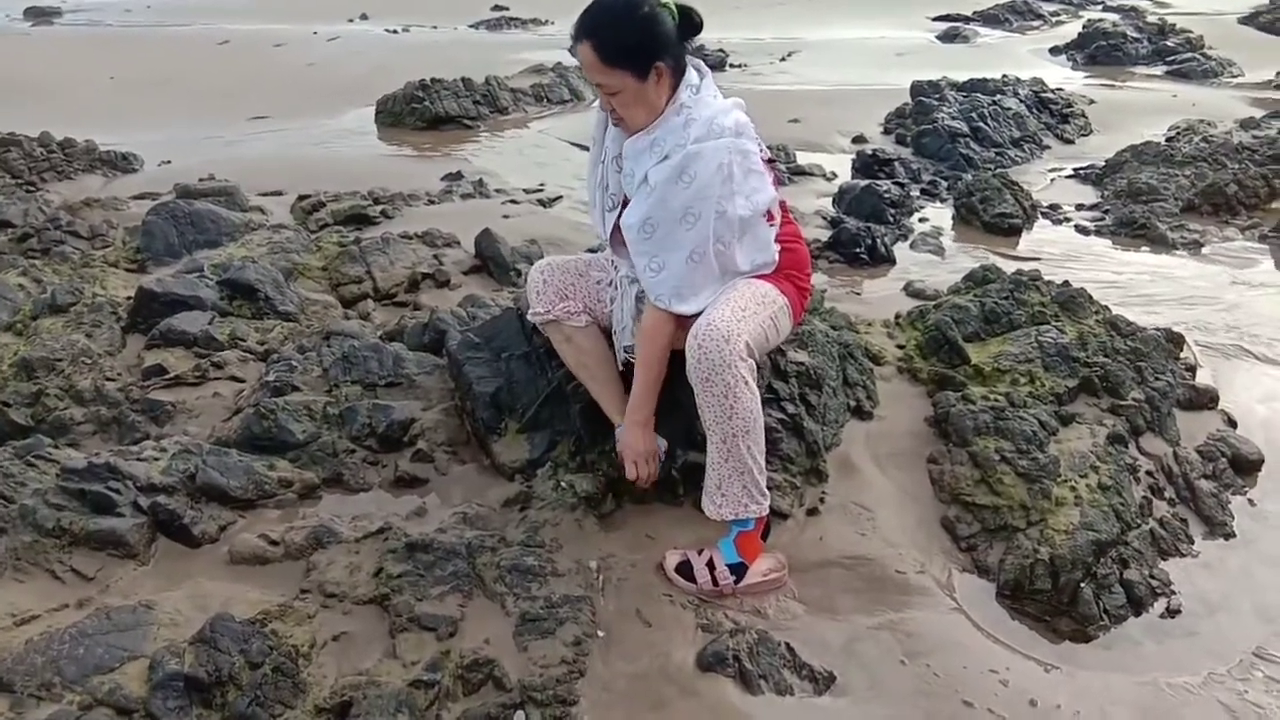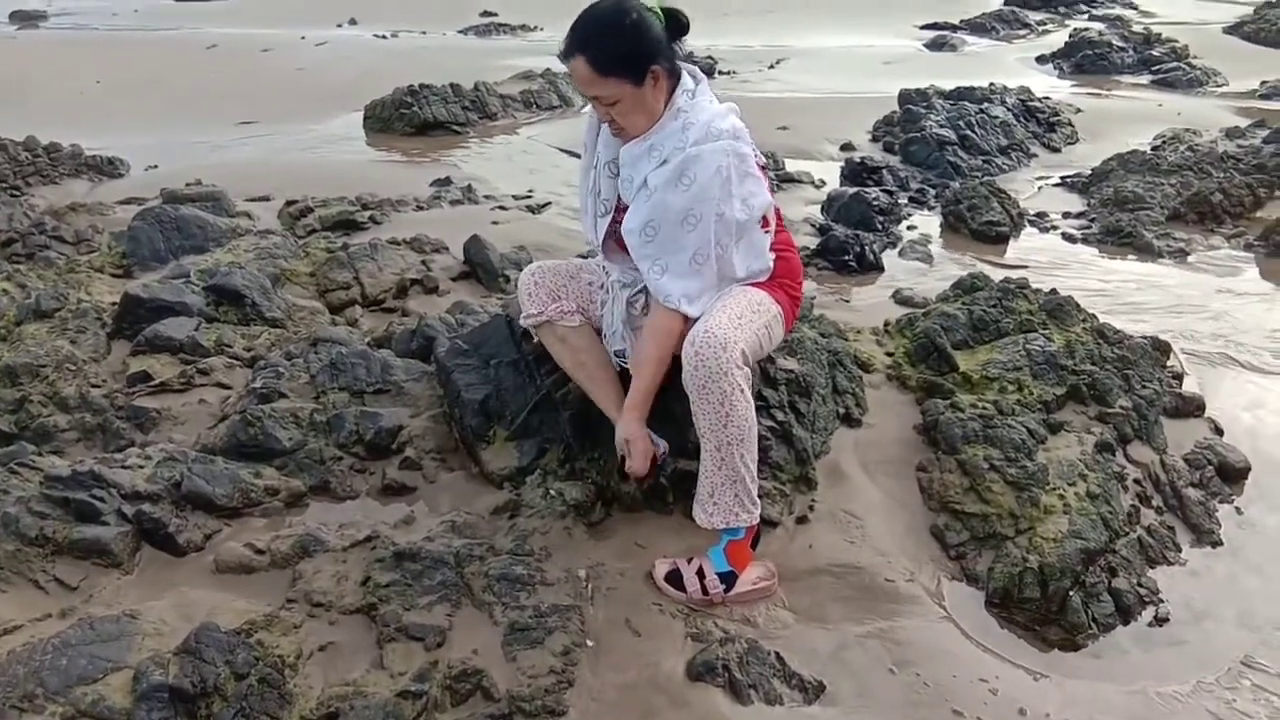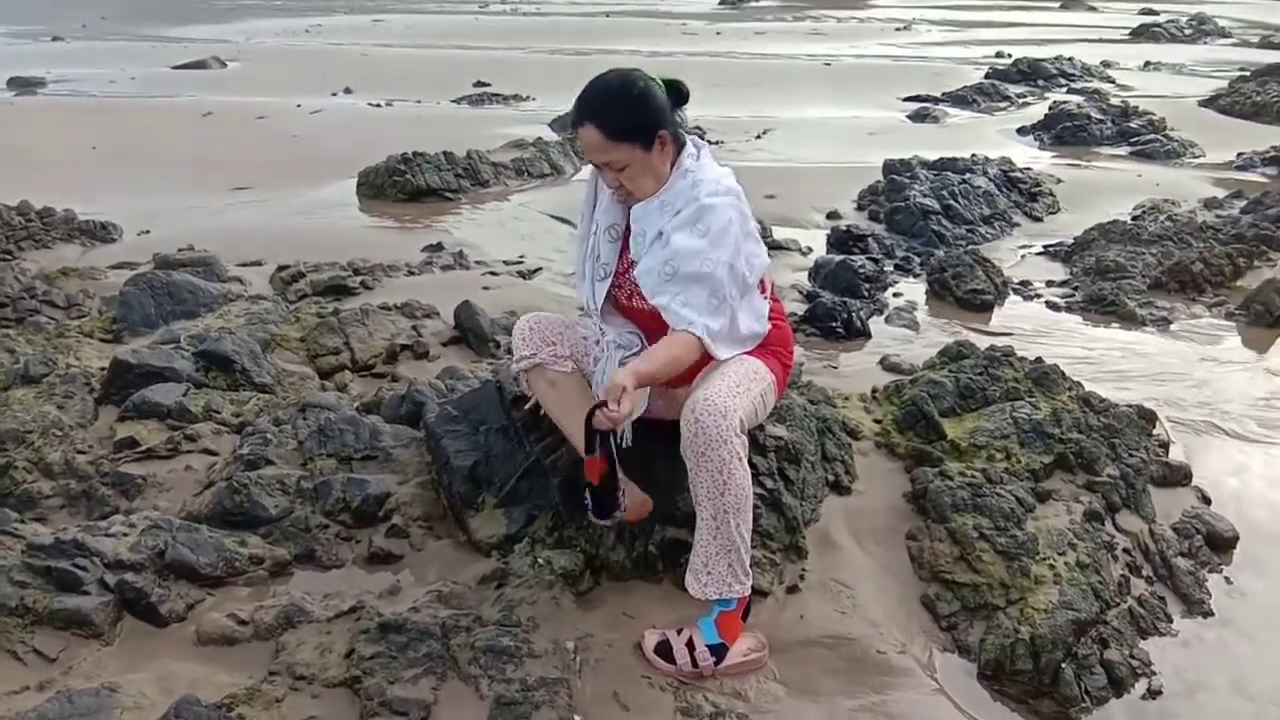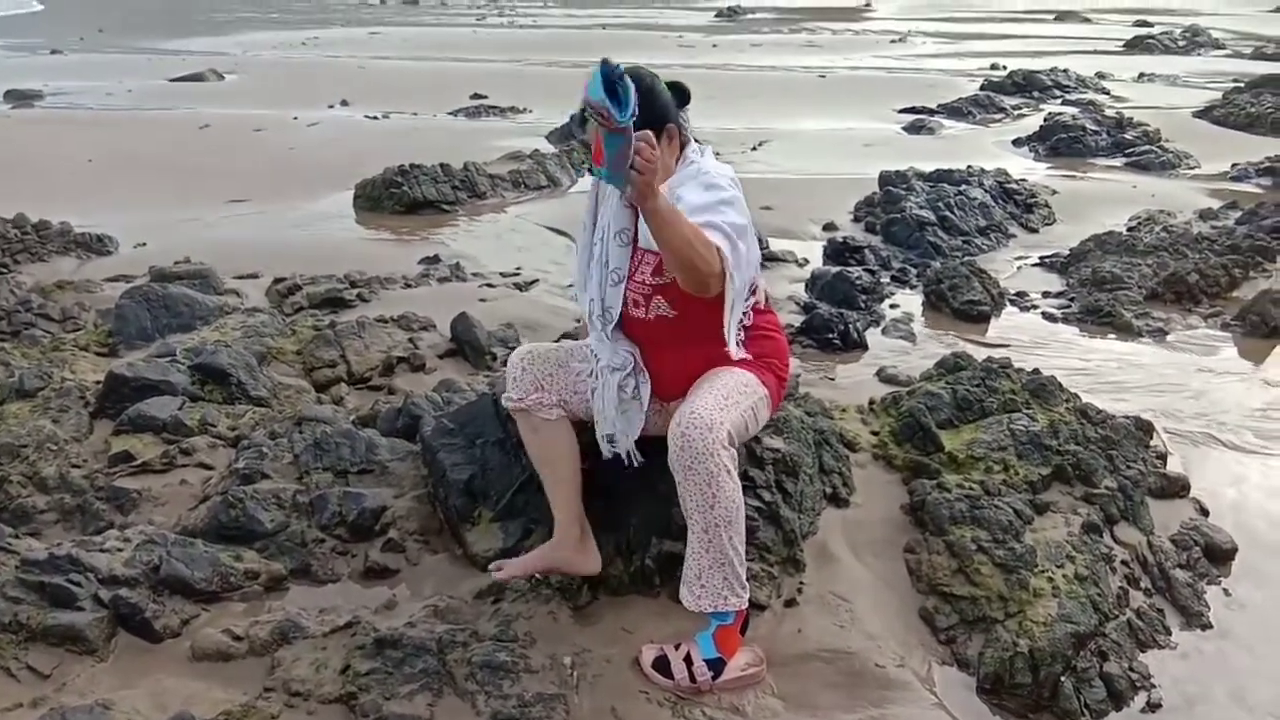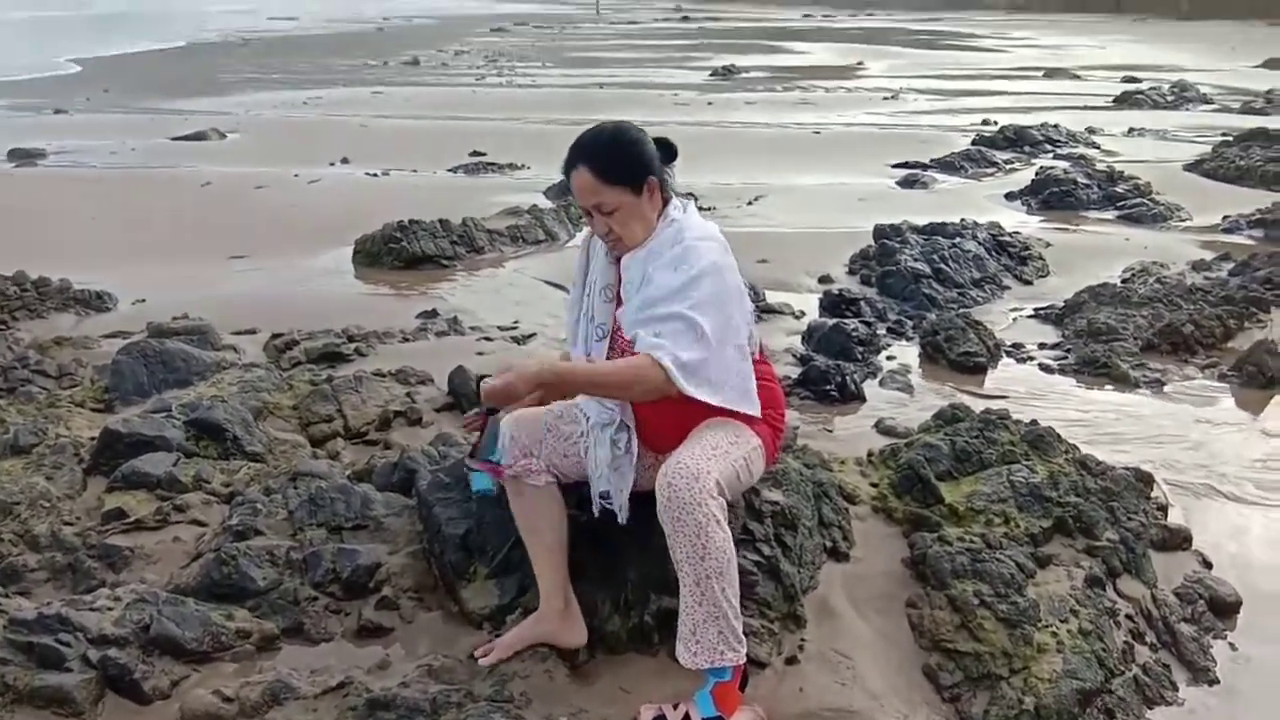
dt=0.3s
person 1, frame 1
left shoulder: (705, 147)
right shoulder: (639, 107)
left elbow: (670, 297)
right elbow: (633, 233)
left wrist: (639, 420)
left hip: (756, 272)
right hip: (665, 266)
left knee: (713, 338)
right knee: (549, 282)
left ankle: (748, 533)
right ankle: (633, 443)
person 1, frame 2
left shoulder: (704, 149)
right shoulder: (624, 117)
left elbow: (678, 296)
right elbow: (617, 226)
left wrist: (634, 411)
left hip: (745, 281)
right hip: (648, 276)
left knee: (709, 348)
right knee: (539, 285)
left ankle: (738, 543)
right ankle: (635, 439)
person 1, frame 3
left shoulder: (709, 206)
right shoulder: (619, 185)
left elbow: (696, 332)
right elbow: (607, 287)
left wrist: (632, 376)
right wrist: (587, 367)
left hip: (735, 348)
right hip: (642, 343)
left knee: (711, 415)
right knee: (533, 335)
left ankle: (728, 615)
right ankle: (617, 486)
person 1, frame 4
left shoulder: (711, 191)
right shoulder: (613, 189)
left elbow: (707, 279)
right elbow: (604, 287)
left wrist: (653, 198)
left hip: (732, 363)
right hip: (641, 362)
left knee: (698, 428)
right knee: (529, 368)
left ankle: (726, 629)
right ankle: (572, 540)
person 1, frame 5
left shoulder: (694, 253)
right shoulder: (602, 247)
left elbow: (660, 371)
right elbow: (593, 352)
left wrist: (547, 377)
right wrist: (536, 384)
left hip: (723, 414)
right hip: (636, 418)
left knee: (685, 480)
right knee: (520, 435)
right ankle: (558, 613)
